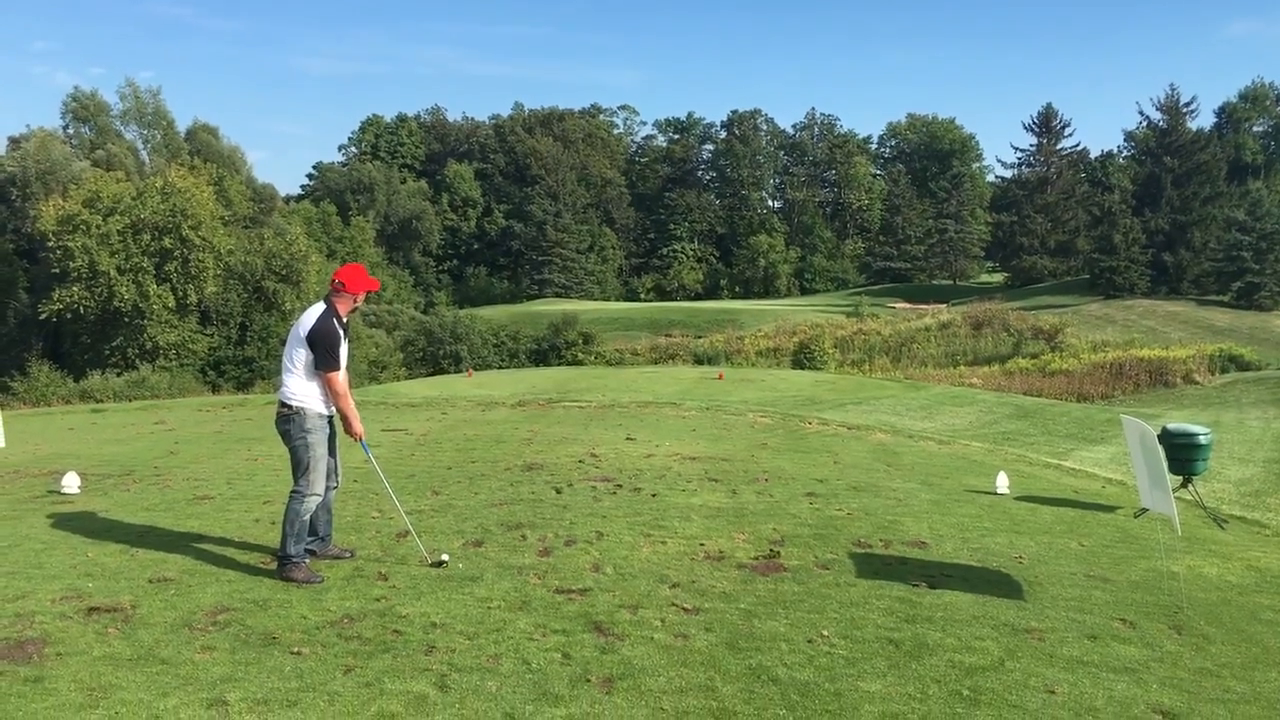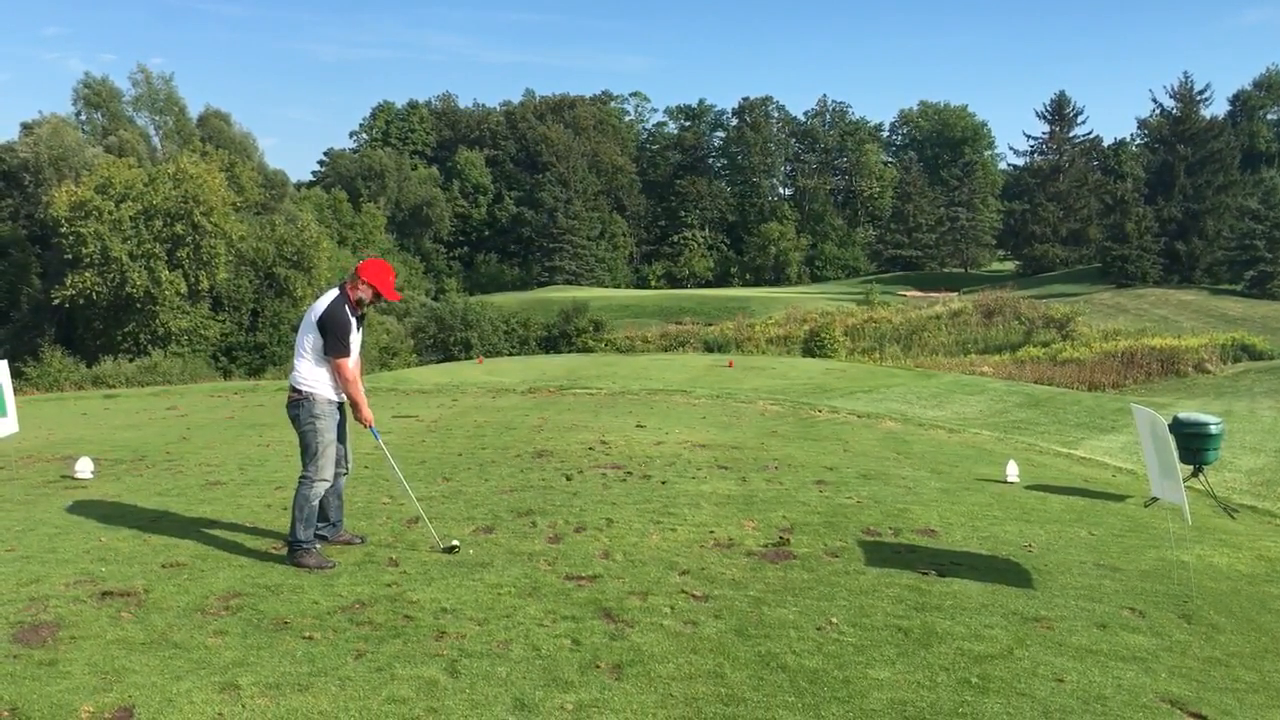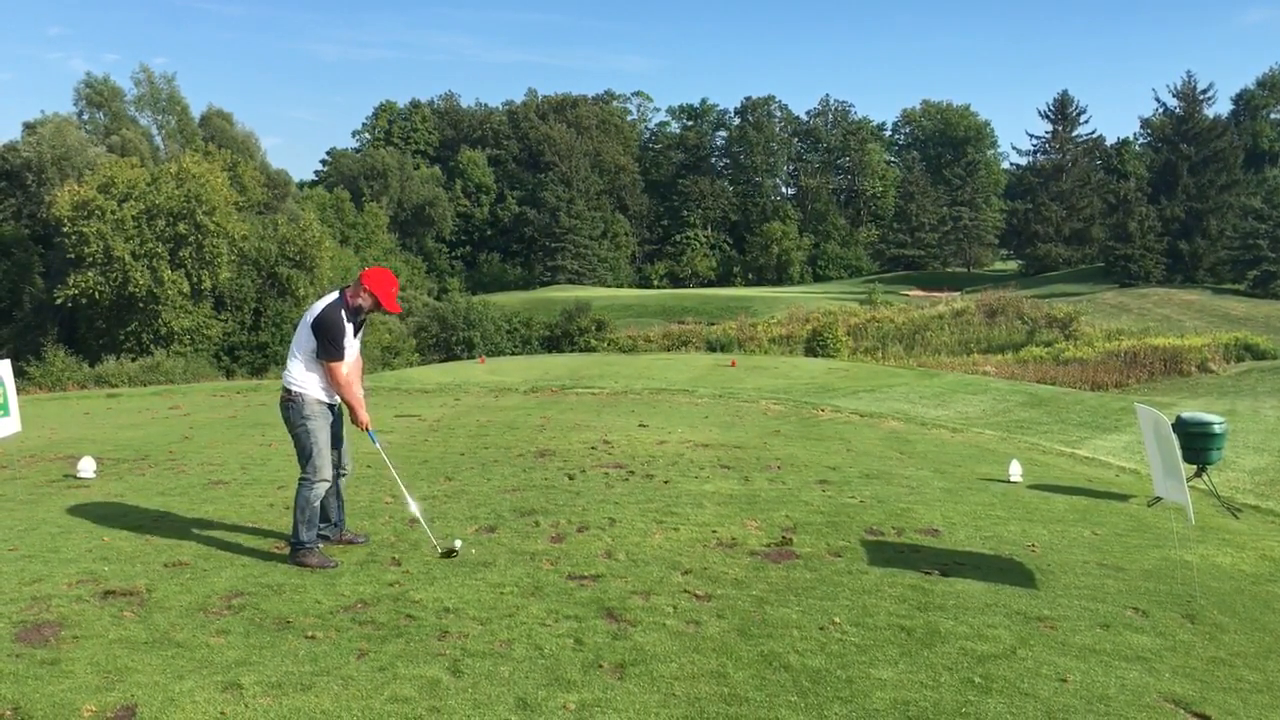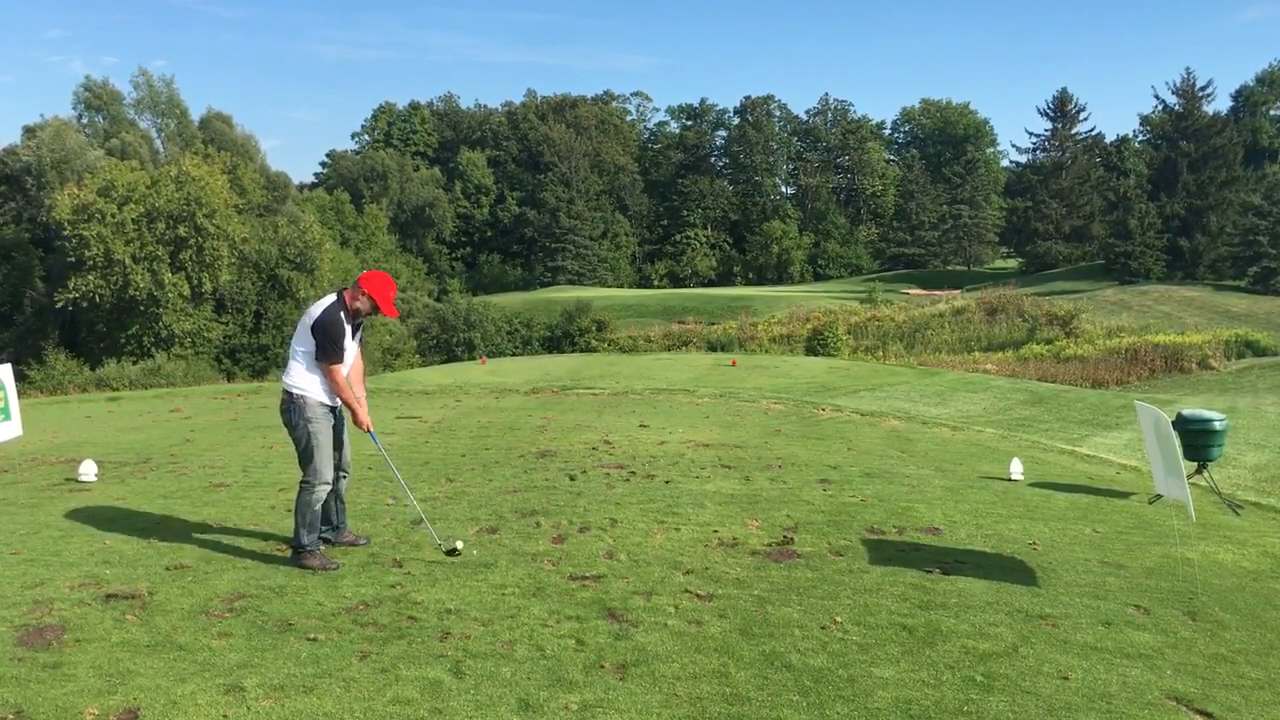
dt=1s
person 1, frame 1
left shoulder: (333, 319)
right shoulder: (324, 327)
left elbow: (340, 373)
right elbow: (333, 384)
left wrist: (350, 411)
right wrist: (351, 419)
left hip: (318, 413)
right hip: (303, 415)
left knee: (328, 481)
right knee: (310, 489)
left ankle: (318, 543)
right ankle: (290, 561)
person 1, frame 2
left shoulder: (353, 308)
right shoulder: (335, 313)
left elbow: (353, 359)
right elbow: (343, 371)
left wrist: (360, 398)
right wrist: (361, 406)
left hip: (330, 400)
right hip: (313, 401)
left knee: (338, 468)
right knee: (318, 474)
left ankle: (329, 529)
right ankle: (300, 547)
person 1, frame 3
left shoulder: (355, 312)
right shoulder: (331, 316)
left elbow: (354, 357)
right elbow: (335, 374)
left wrist: (359, 398)
right wrist: (356, 409)
left hip: (327, 400)
right hip: (305, 400)
left knee: (337, 467)
right knee: (318, 474)
left ankle: (331, 529)
right ankle: (303, 547)
person 1, frame 4
left shoulder: (354, 315)
right shoulder: (330, 318)
left elbow: (354, 358)
right elbow: (335, 375)
left wrist: (361, 399)
right wrist: (356, 410)
left hip: (329, 402)
right hip: (306, 403)
left knee: (339, 469)
right knee: (319, 477)
left ankle: (332, 531)
right ankle: (304, 549)
